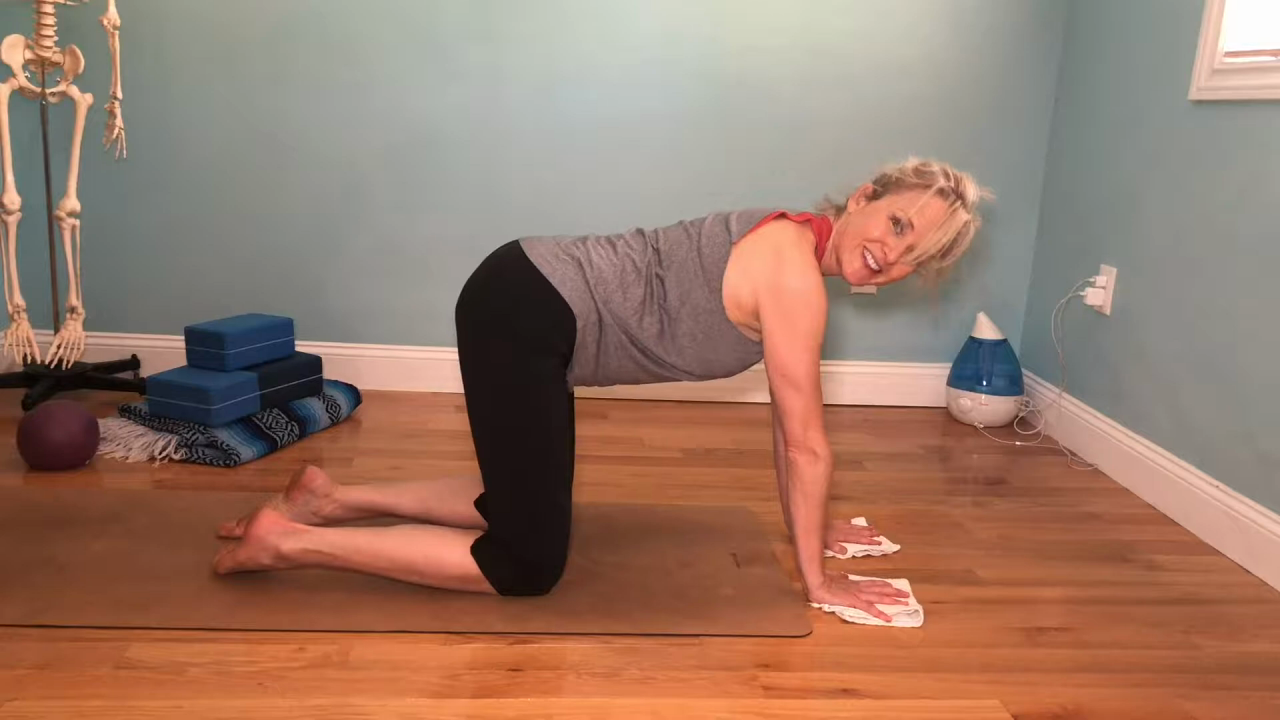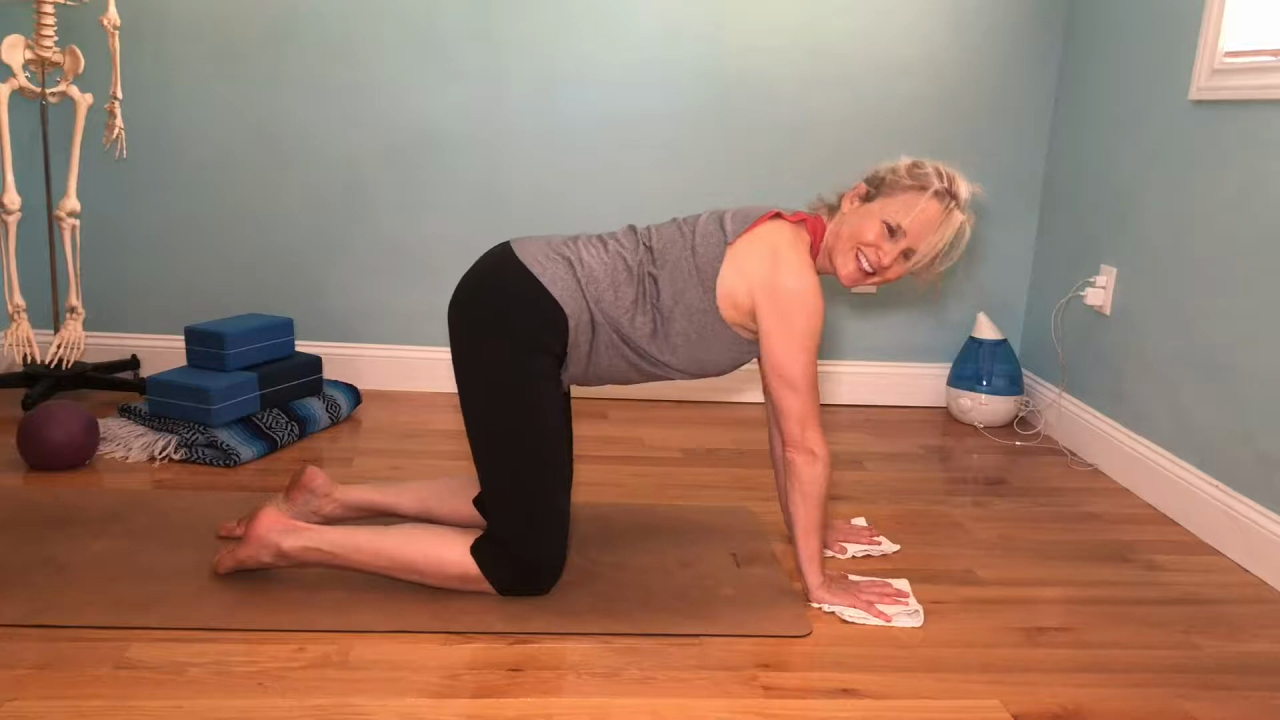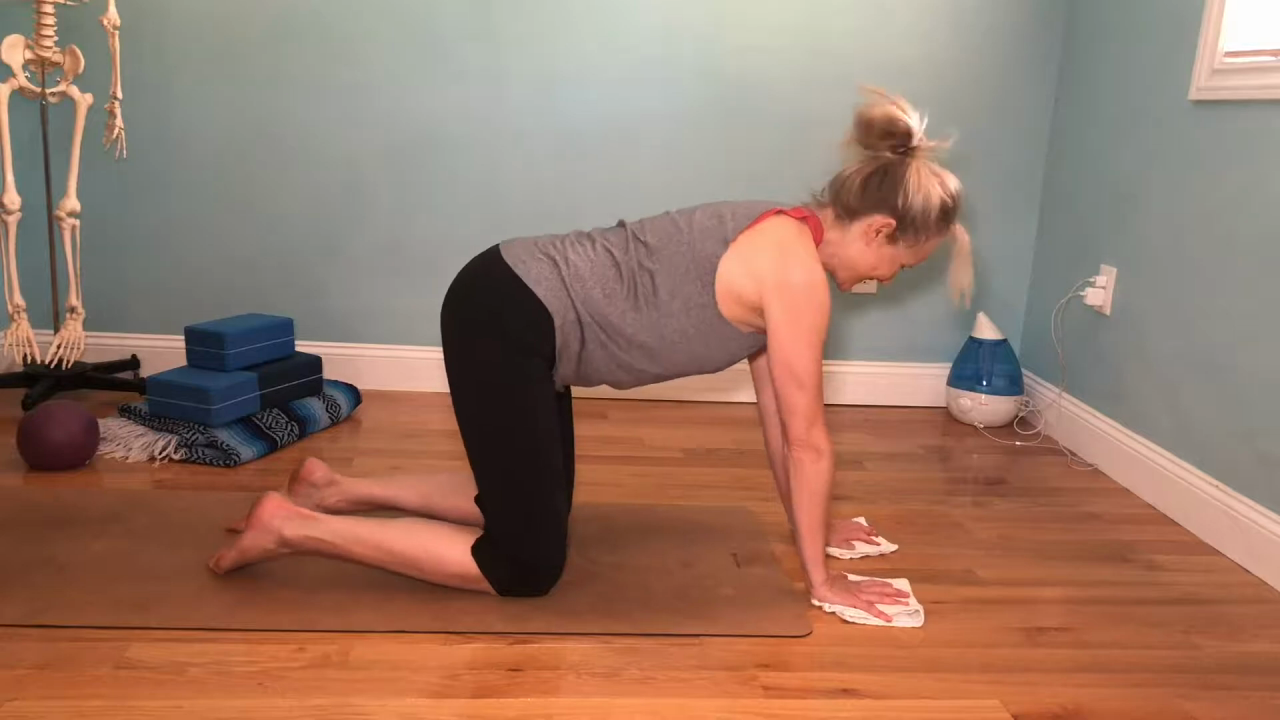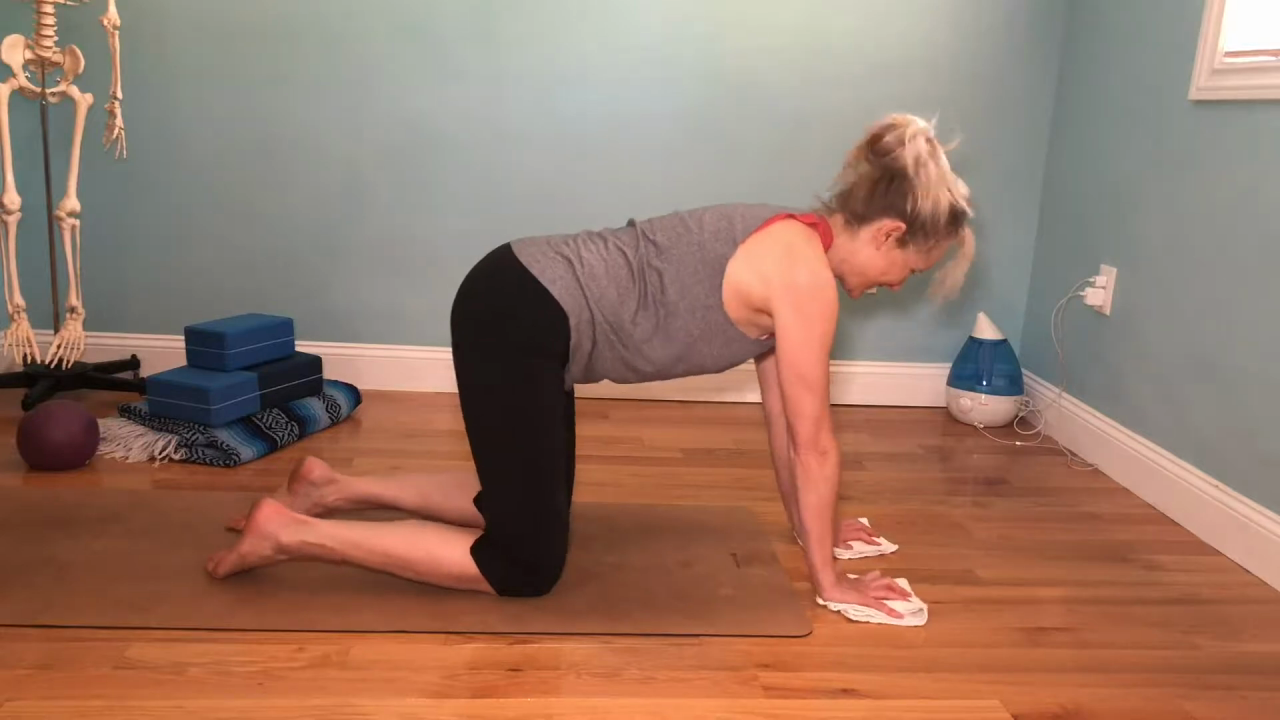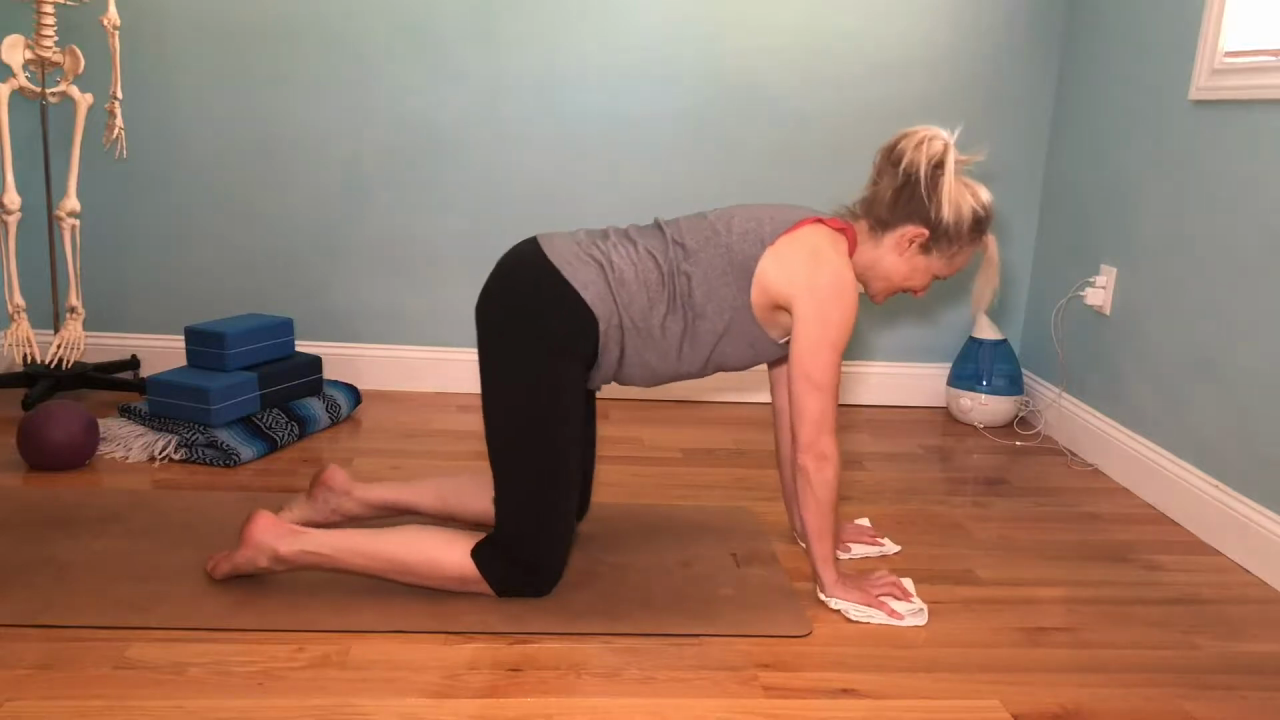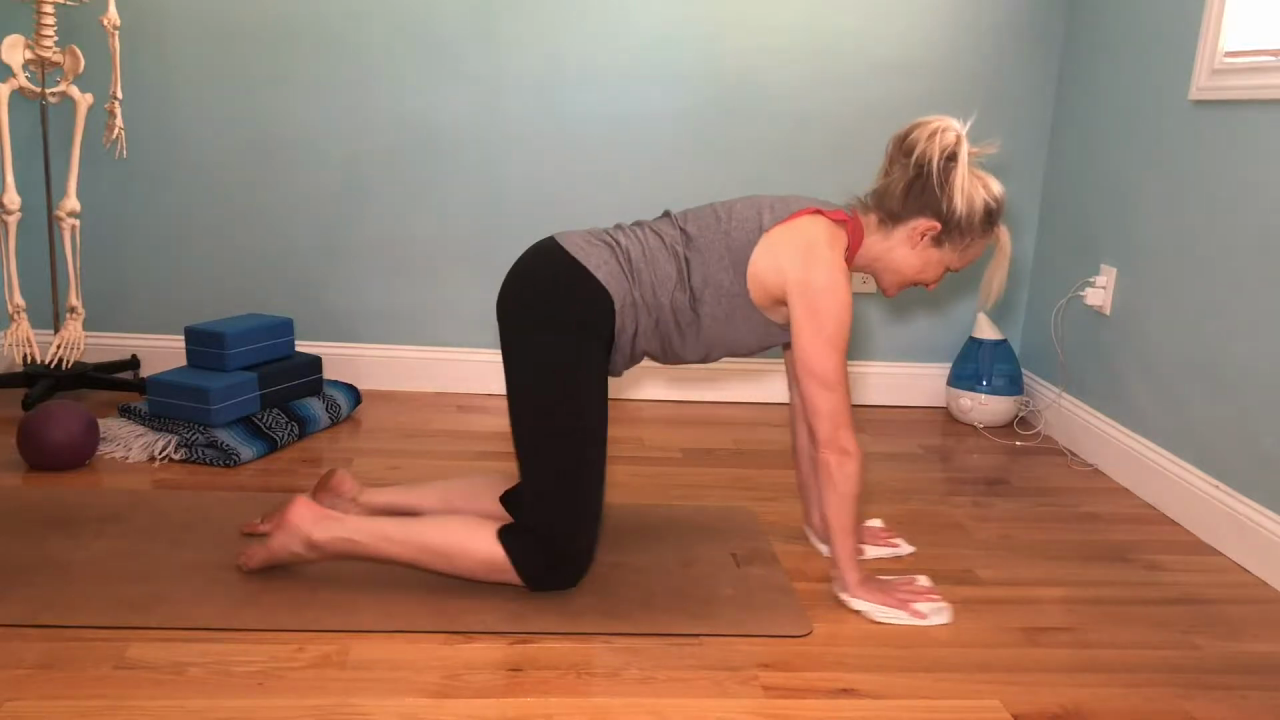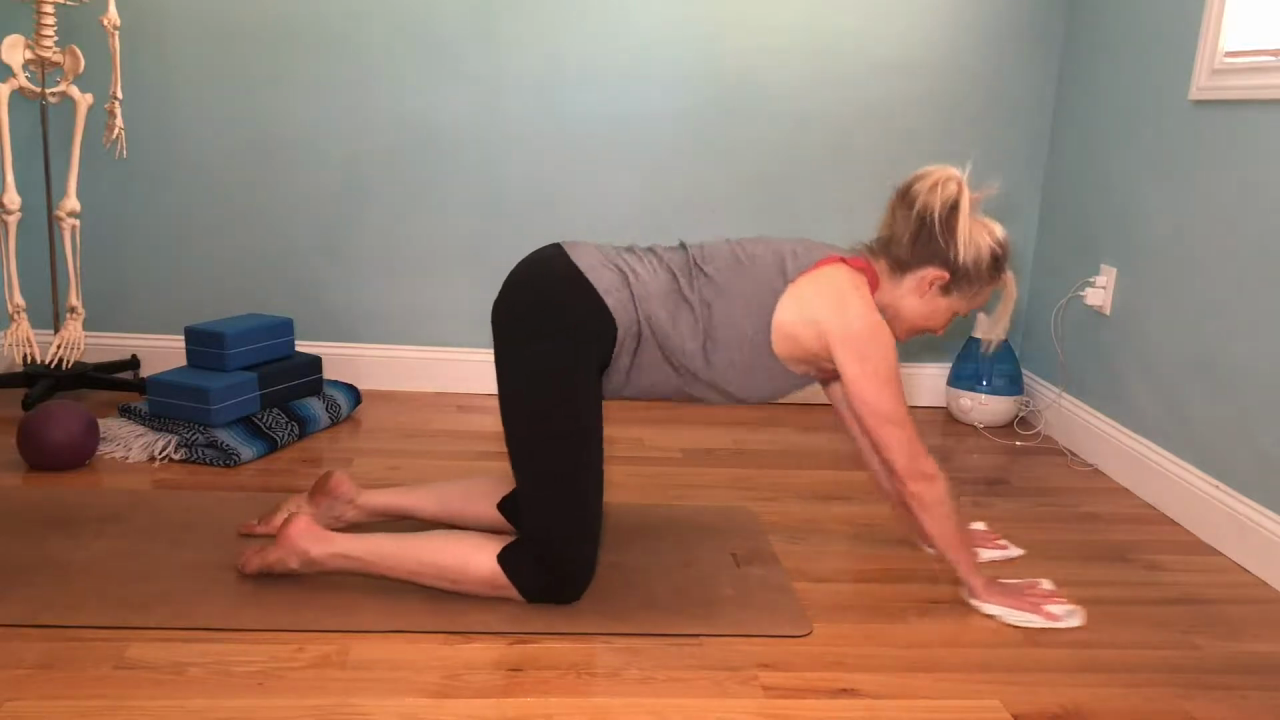
dt=0.2s
person 1, frame 1
left shoulder: (796, 246)
right shoulder: (794, 272)
left elbow: (787, 425)
right elbow: (806, 443)
left wrist: (812, 525)
right wrist: (818, 579)
left hip: (529, 299)
right hip: (522, 312)
left knee: (529, 506)
right knee: (529, 563)
left ankle: (333, 497)
right ankle: (290, 539)
person 1, frame 2
left shoulder: (791, 248)
right shoulder: (790, 273)
left elbow: (782, 426)
right elbow: (803, 442)
left wrist: (810, 525)
right wrist: (818, 579)
left hip: (519, 299)
right hip: (514, 313)
left knee: (527, 508)
right knee: (528, 563)
left ankle: (335, 497)
right ankle: (292, 539)
person 1, frame 3
left shoulder: (785, 243)
right shoulder: (797, 266)
left elbow: (777, 421)
right elbow: (806, 438)
left wrist: (809, 520)
right wrist: (820, 577)
left hip: (515, 302)
right hip: (506, 318)
left knee: (528, 504)
right knee: (528, 564)
left ankle: (336, 489)
right ankle: (296, 527)
person 1, frame 4
left shoulder: (791, 250)
right shoulder: (807, 269)
left elbow: (783, 420)
right elbow: (814, 443)
left wrist: (809, 527)
right wrist: (827, 578)
left hip: (525, 303)
right hip: (518, 316)
left knee: (530, 503)
right knee: (528, 564)
left ankle: (336, 489)
right ankle: (294, 533)
person 1, frame 5
left shoulder: (810, 251)
right shoulder: (831, 275)
left elbow: (789, 419)
right elbow: (816, 445)
left wrist: (809, 525)
right wrist: (831, 576)
left hip: (544, 294)
right hip: (547, 314)
left knee: (556, 507)
right knee: (527, 564)
left ankle: (355, 495)
right ankle: (288, 542)
person 1, frame 6
left shoulder: (820, 239)
right shoulder: (821, 262)
left elbow: (807, 414)
right elbow: (835, 440)
left wrist: (822, 523)
right wrist: (852, 575)
left hip: (563, 292)
right hip: (564, 303)
left knee: (553, 501)
right knee: (556, 554)
left ankle: (359, 499)
right ankle: (320, 531)
person 1, frame 7
left shoulder: (848, 283)
right shoulder: (853, 314)
left elbow: (873, 441)
right elbow: (914, 471)
left wrist: (941, 533)
right wrist: (978, 582)
left hip: (559, 297)
right hip: (564, 319)
left knee: (549, 511)
right knee: (557, 571)
left ankle: (357, 500)
right ankle: (319, 548)
